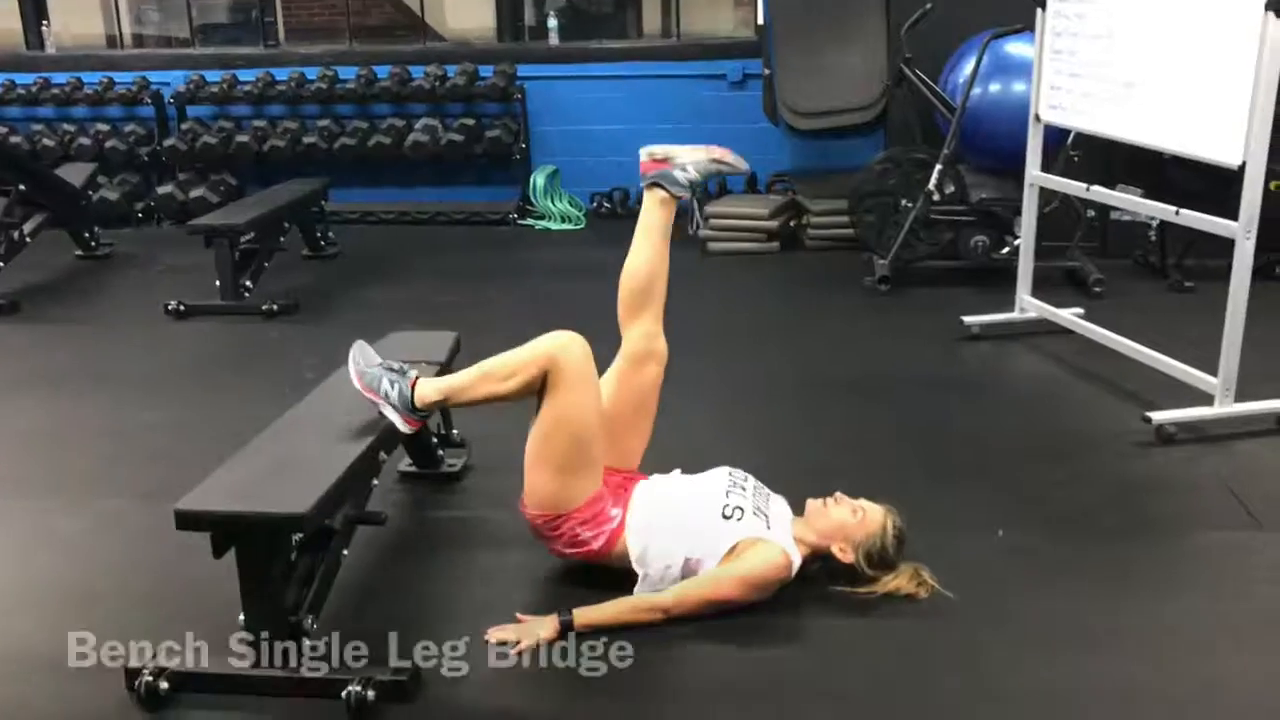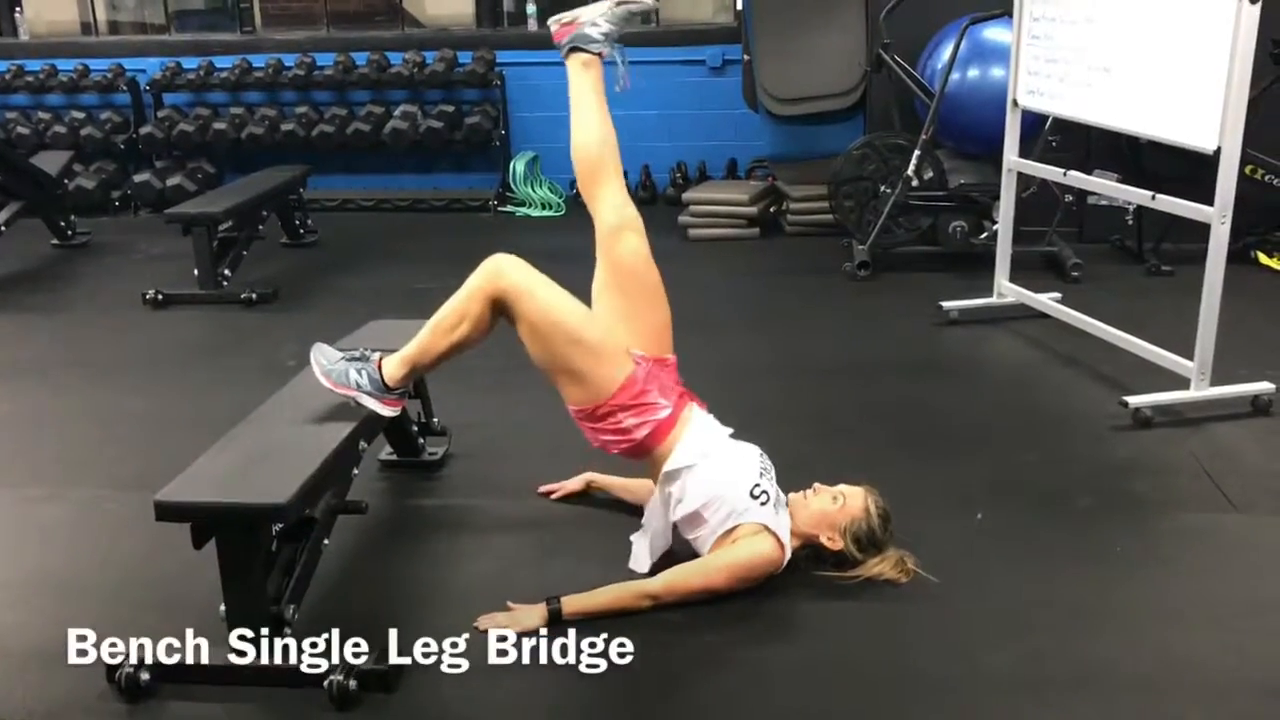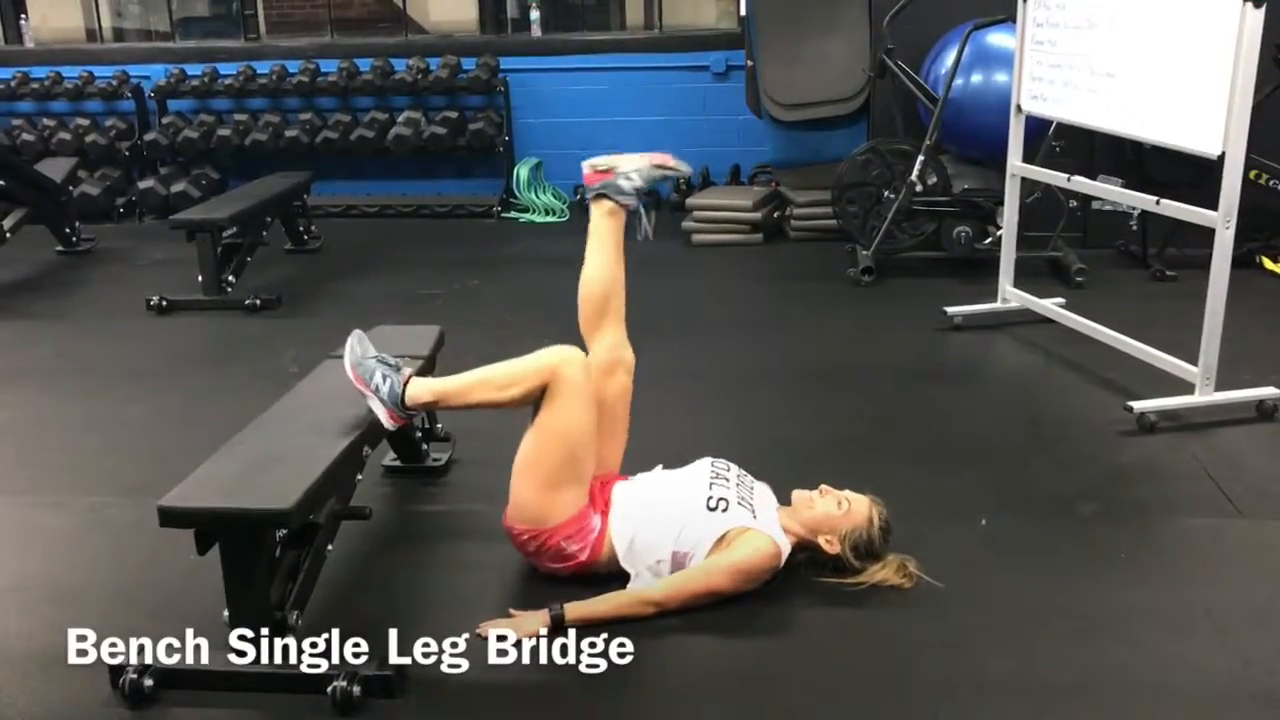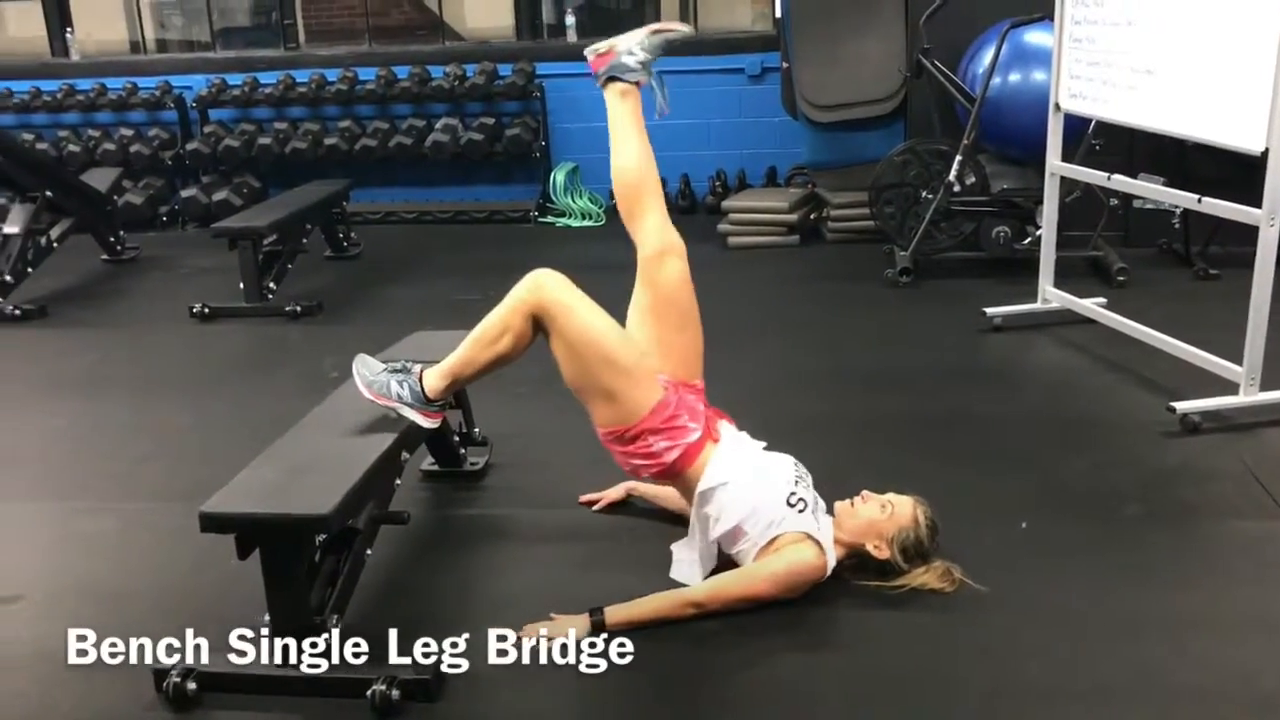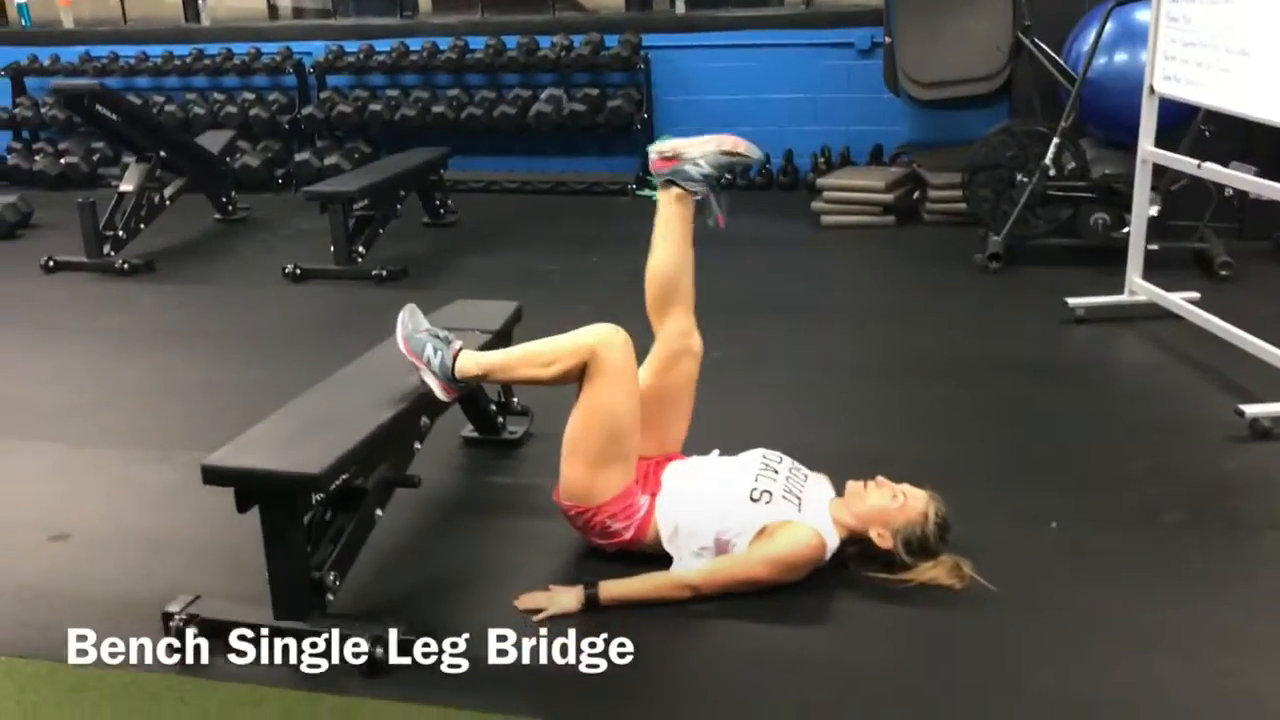
dt=1s
person 1, frame 1
left shoulder: (773, 564)
right shoulder: (777, 517)
left elbow: (666, 606)
left wrist: (560, 624)
left hip: (583, 523)
right hip: (611, 497)
left knee: (567, 349)
left ankle: (417, 397)
person 1, frame 2
left shoulder: (767, 550)
right shoulder: (774, 509)
left elbow: (653, 594)
left wrist: (548, 612)
left hip: (628, 402)
right hip: (643, 388)
left knee: (502, 274)
right knee: (615, 217)
left ankle: (387, 378)
person 1, frame 3
left shoulder: (763, 551)
right shoulder: (762, 505)
left elbow: (657, 599)
left wrist: (553, 618)
left hip: (564, 534)
right hip: (597, 500)
left knee: (566, 363)
left ankle: (407, 395)
person 1, frame 4
left shoulder: (810, 559)
right shoulder: (813, 519)
left elbow: (699, 601)
left wrist: (593, 622)
left hip: (659, 428)
right hip: (676, 415)
left knee: (543, 289)
right knee: (660, 246)
left ankle: (427, 391)
person 1, frame 5
left shoulder: (807, 545)
right shoulder: (820, 494)
left elbow: (693, 585)
left wrist: (587, 597)
left hip: (618, 510)
right hip: (651, 478)
left knee: (609, 342)
left ankle: (458, 368)
